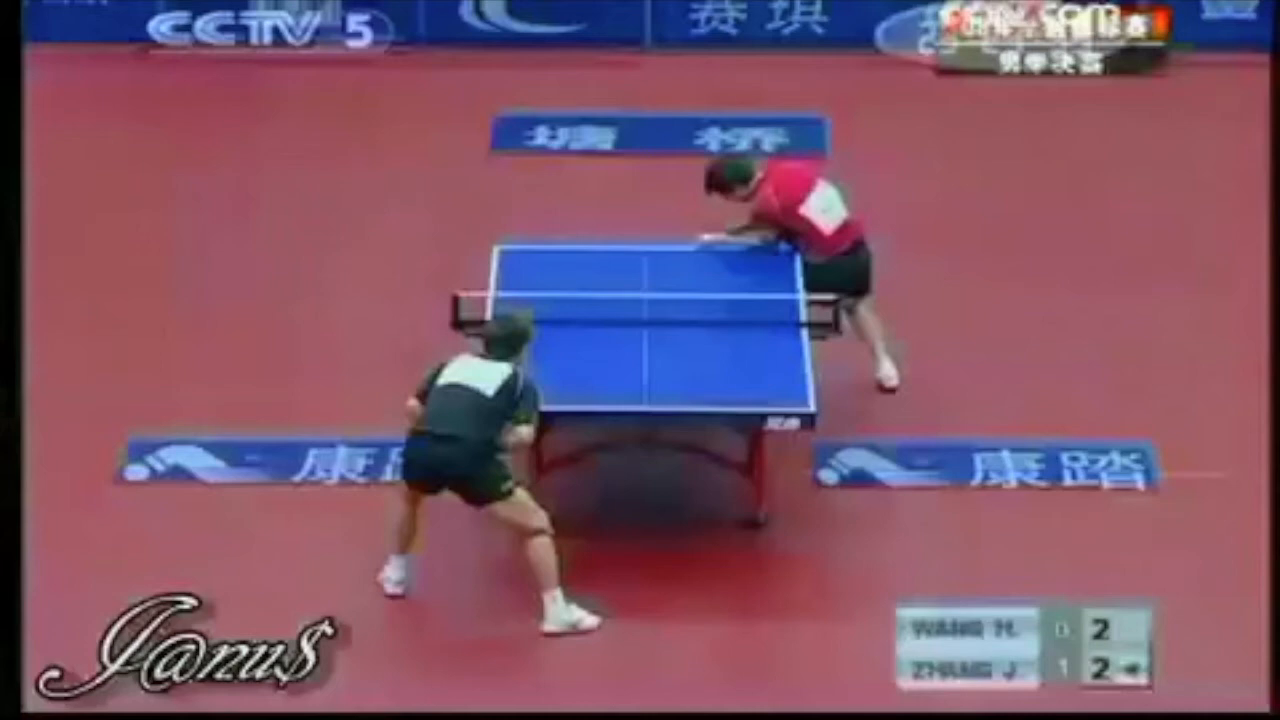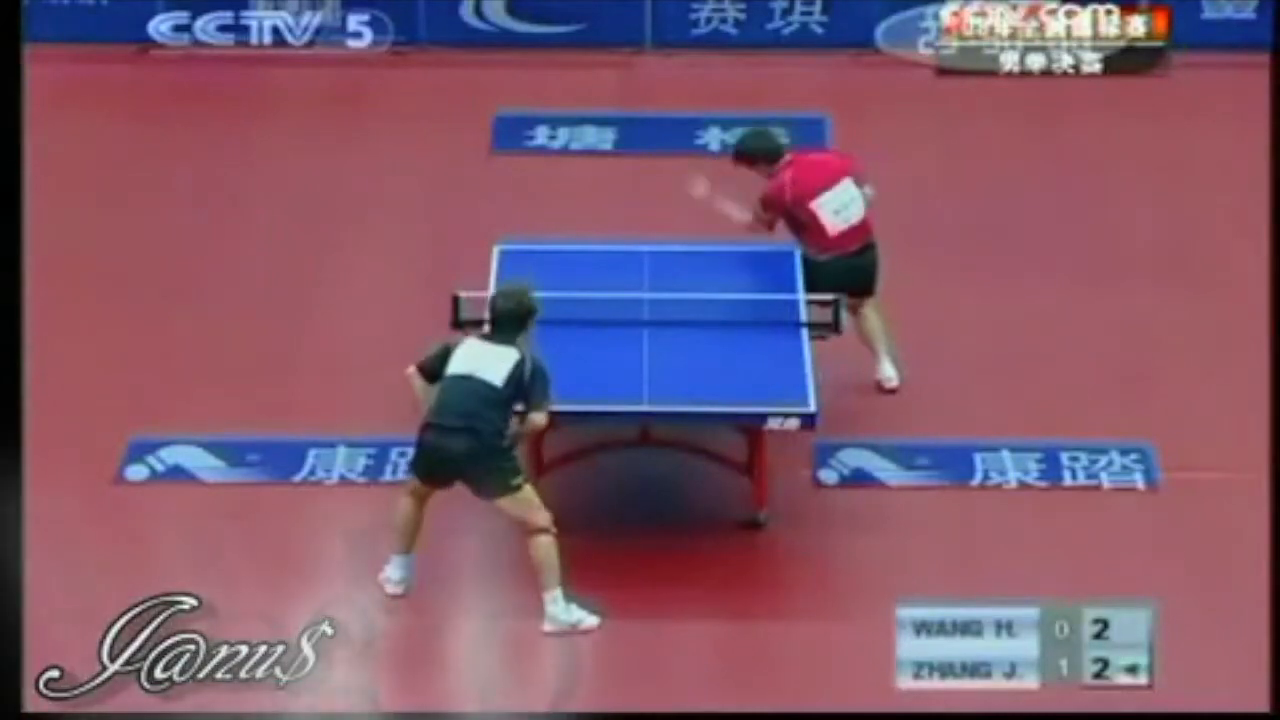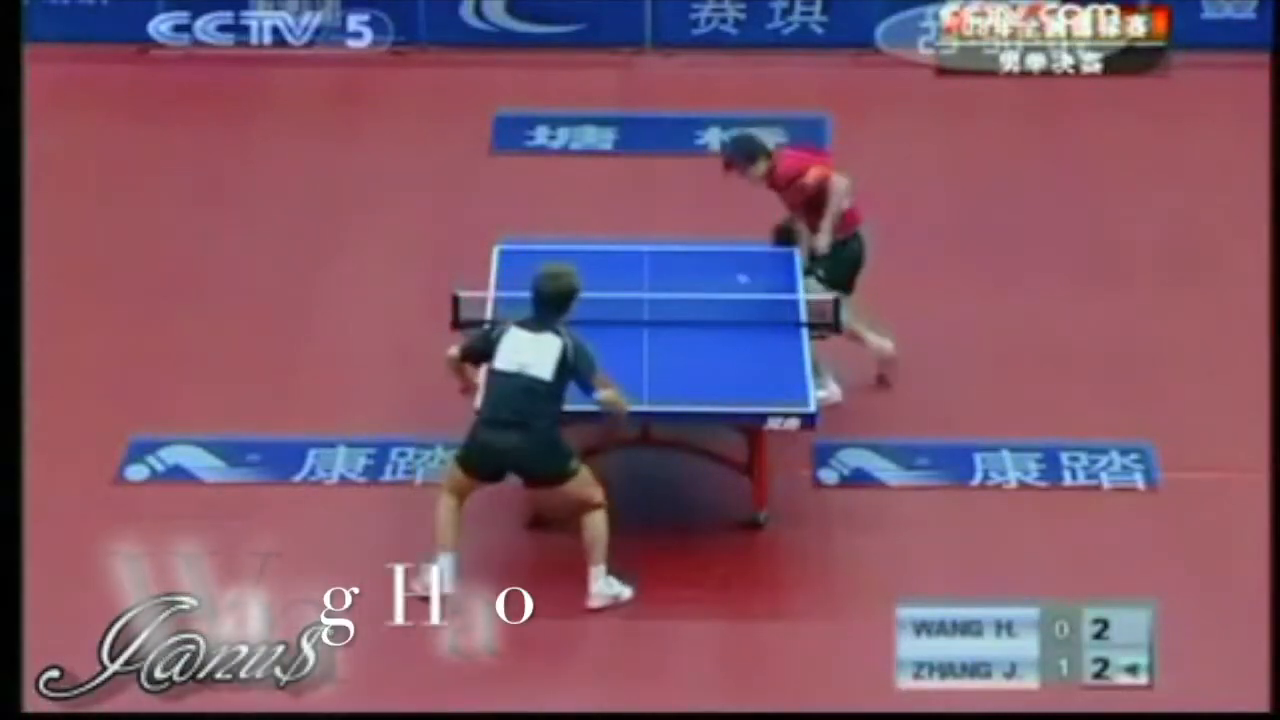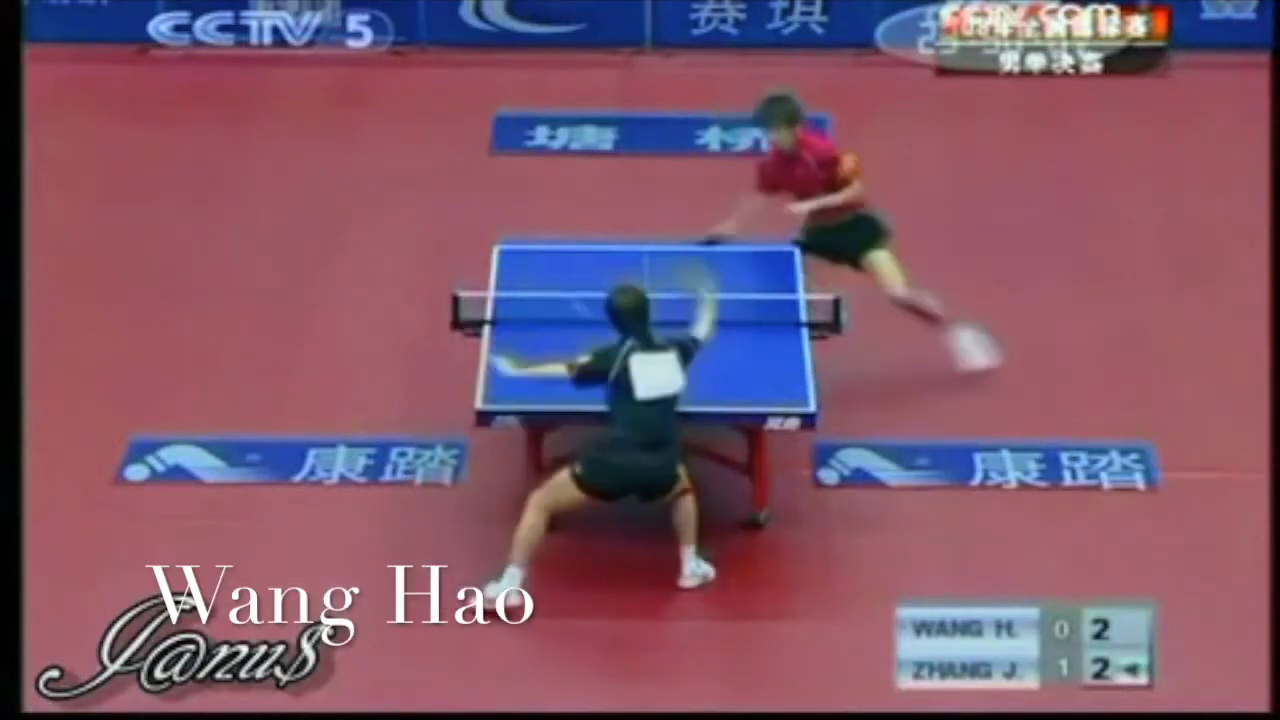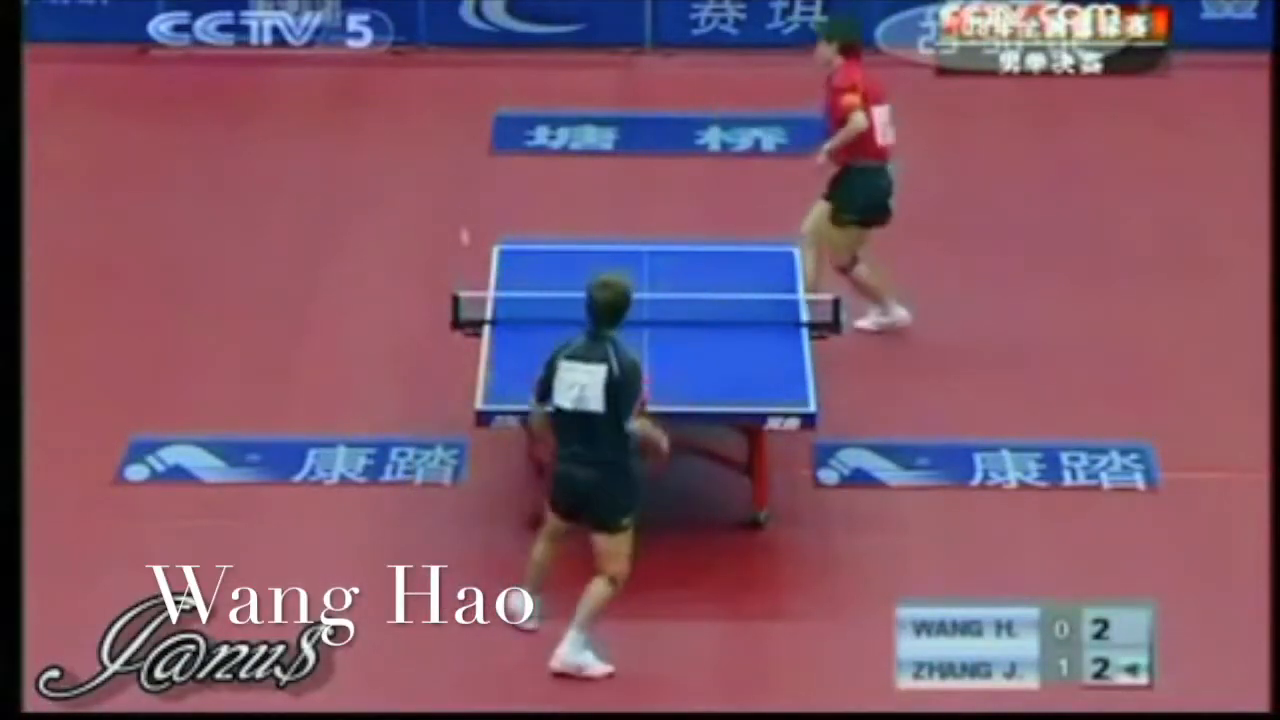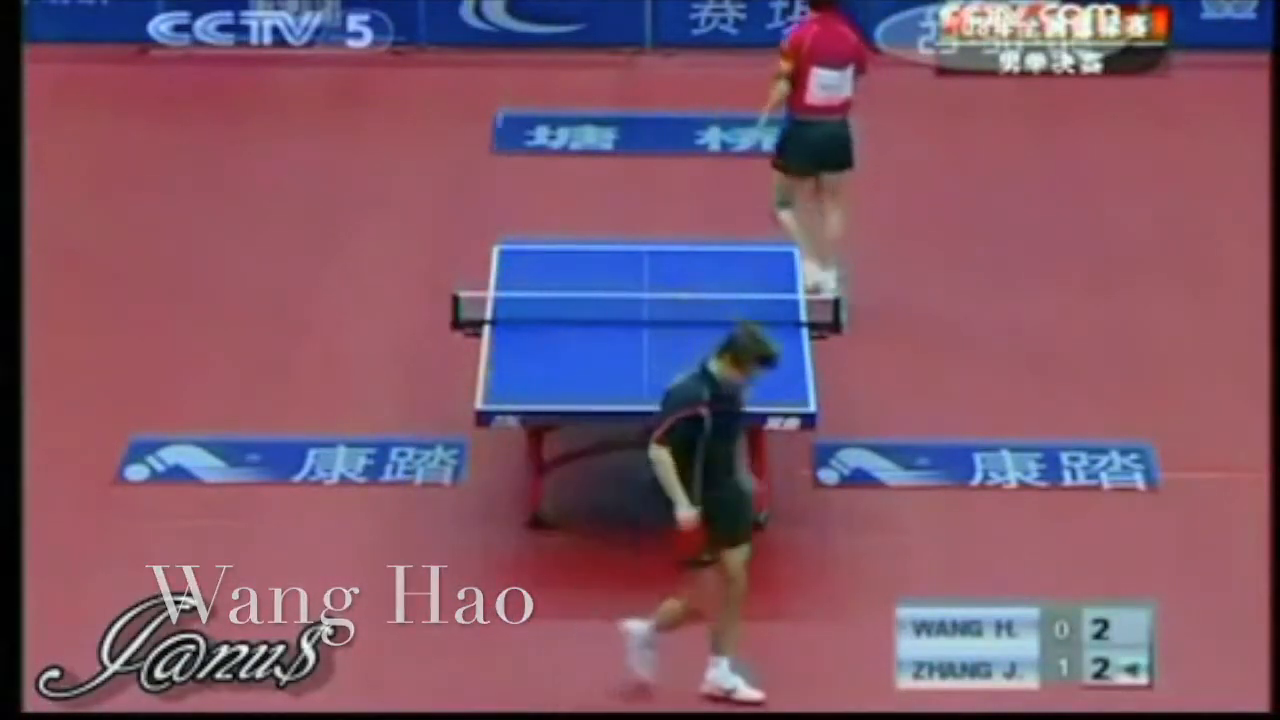
dt=0.7s
person 1, frame 1
left shoulder: (454, 363)
right shoulder: (519, 380)
left elbow: (413, 406)
right elbow: (524, 434)
left hip: (420, 448)
right hip: (470, 458)
left knee: (408, 496)
right knee: (536, 524)
left ankle: (395, 575)
right ankle: (557, 612)
person 1, frame 2
left shoulder: (461, 346)
right shoulder: (527, 363)
left elbow: (414, 373)
right elbow: (538, 420)
right wrist: (511, 436)
left hip: (435, 440)
right hip: (482, 449)
left knee: (414, 494)
right knee: (540, 522)
left ankle: (396, 574)
right ankle: (557, 610)
person 1, frame 3
left shoulder: (503, 332)
right shoulder: (570, 345)
left elbow: (454, 356)
right elbow: (601, 393)
left wrist: (467, 383)
right wrist: (622, 404)
left hip: (487, 438)
right hip: (537, 444)
left knee: (451, 493)
right knee: (593, 501)
left ankle: (443, 574)
right ankle: (600, 586)
person 1, frame 4
left shoulder: (616, 355)
right shoulder: (676, 350)
left elbow: (568, 371)
right elbow: (703, 332)
left wrist: (517, 370)
right wrist: (708, 303)
left hip: (614, 461)
right hip: (660, 465)
left knee: (539, 503)
right knee: (682, 489)
left ankle: (508, 585)
right ankle: (691, 566)
person 1, frame 5
left shoulder: (563, 354)
right shoulder: (624, 366)
left elbow: (538, 412)
right elbow: (635, 425)
left wrist: (552, 443)
right wrist: (659, 439)
left hip: (567, 471)
right hip: (610, 477)
left knee: (549, 535)
right knee: (613, 571)
left ankle: (525, 608)
right ankle: (571, 650)
person 1, frame 6
left shoulder: (730, 390)
right shoulder: (687, 395)
right elbow: (658, 450)
left wrist: (746, 478)
right wrist: (681, 503)
left hip: (728, 502)
right hip: (695, 510)
left knee: (735, 586)
right knee: (694, 602)
left ankle: (719, 673)
right ankle: (645, 633)
person 2, frame 1
left shoulder: (766, 203)
right shoulder: (788, 168)
left elbow: (762, 237)
left wrist: (719, 238)
left hip: (828, 265)
right hip: (857, 250)
right knee: (858, 306)
right ankle: (885, 367)
person 2, frame 2
left shoulder: (779, 188)
right shoulder: (831, 159)
left elbow: (753, 223)
right elbow: (867, 193)
left wrist: (712, 197)
left hip: (828, 265)
right hip: (865, 254)
right knee: (863, 306)
right ankle: (886, 369)
person 2, frame 3
left shoulder: (788, 171)
right shoulder: (779, 168)
left elbow: (839, 185)
left wrist: (823, 233)
right wrist: (793, 219)
left hip: (839, 248)
right hip: (830, 243)
left ankle: (826, 387)
right ankle: (878, 345)
person 2, frame 4
left shoulder: (822, 151)
right shoulder: (773, 163)
left elbow: (855, 189)
right elbow: (764, 196)
left wrist: (812, 204)
right wrist: (731, 225)
left hip: (855, 225)
right hip: (818, 231)
left knee: (898, 295)
left ankle: (960, 334)
person 2, frame 5
left shoulder: (844, 79)
right shoulder: (858, 78)
left elbow: (859, 123)
right elbow: (866, 124)
left wrist: (829, 148)
left hip: (863, 179)
right hip: (858, 175)
left knee: (842, 259)
right knee: (809, 236)
left ankle: (891, 311)
person 2, frame 6
left shoulder: (798, 37)
right shoulder: (850, 38)
left elbow: (784, 87)
right elbow: (857, 76)
left wrist: (767, 113)
left hip: (803, 129)
right hip: (837, 128)
left knee: (782, 204)
right knee: (830, 204)
left ankle: (810, 268)
right ankle: (825, 274)
